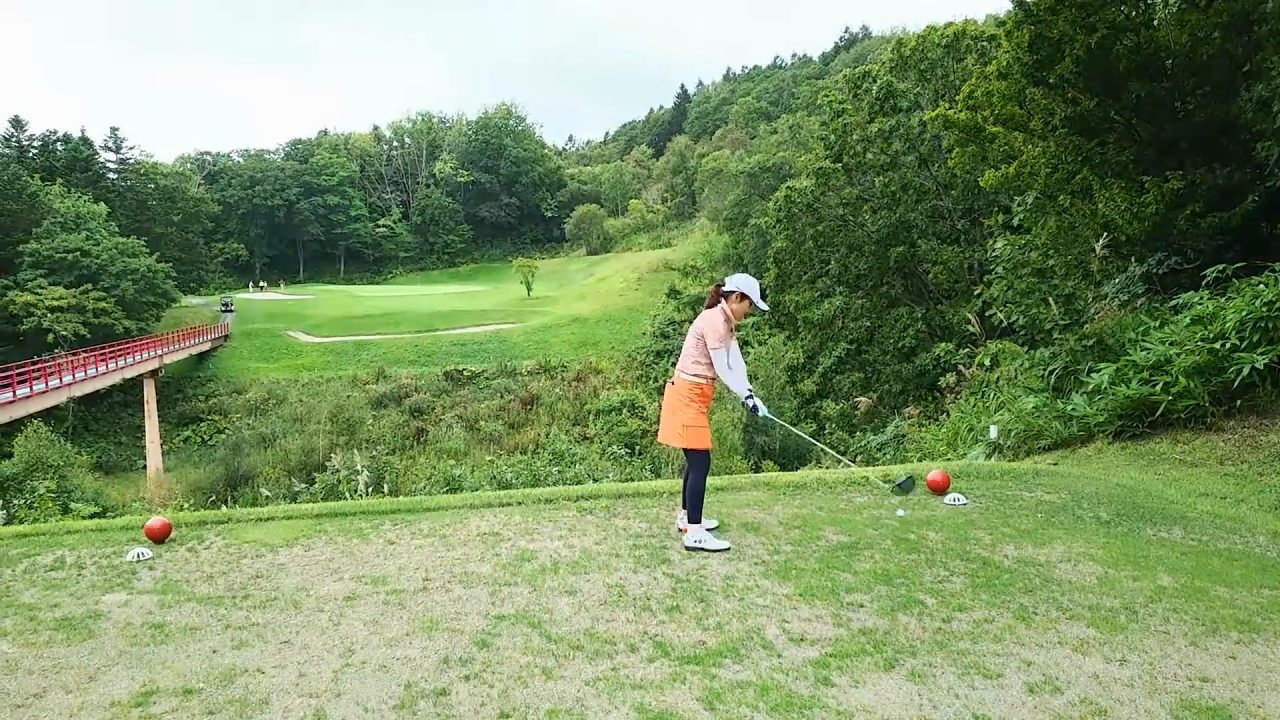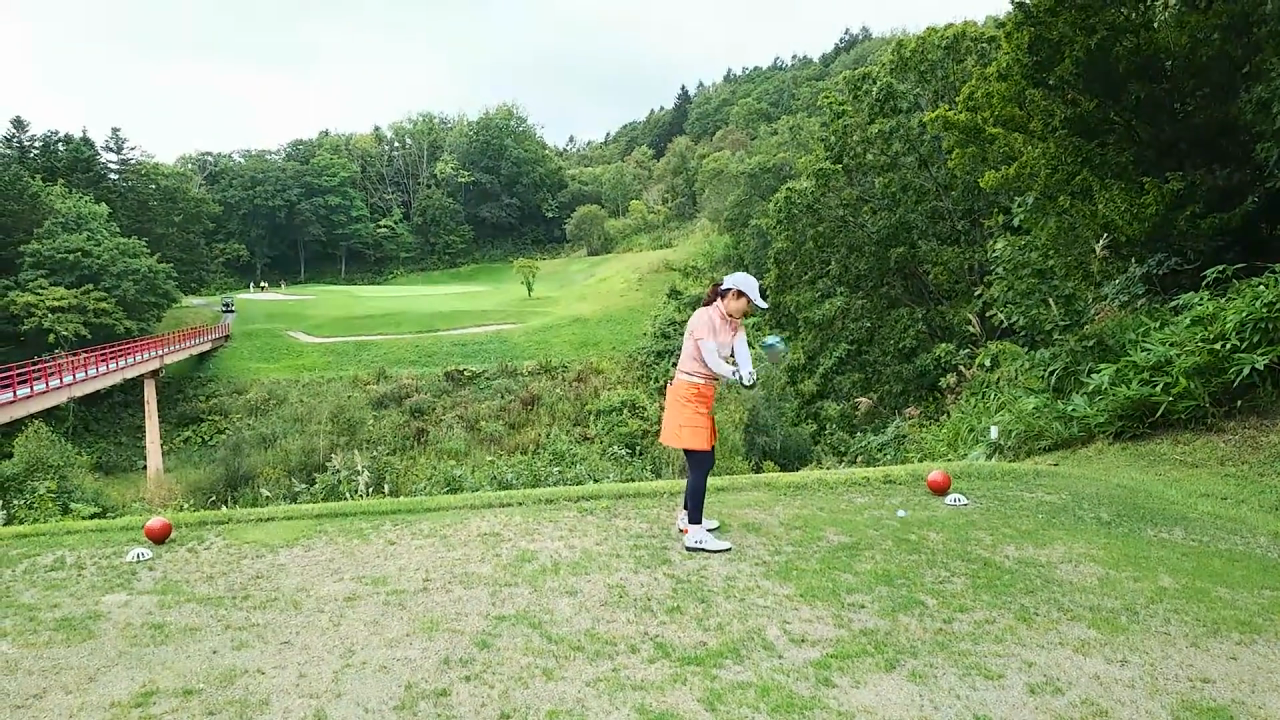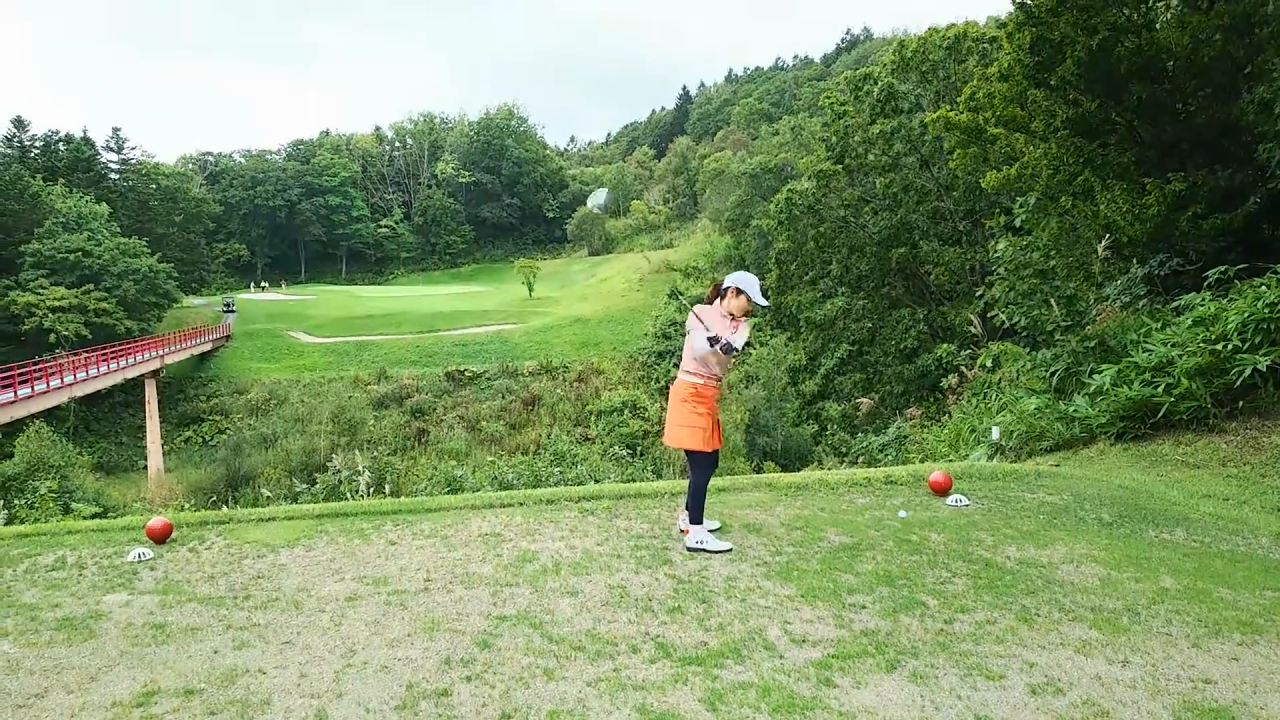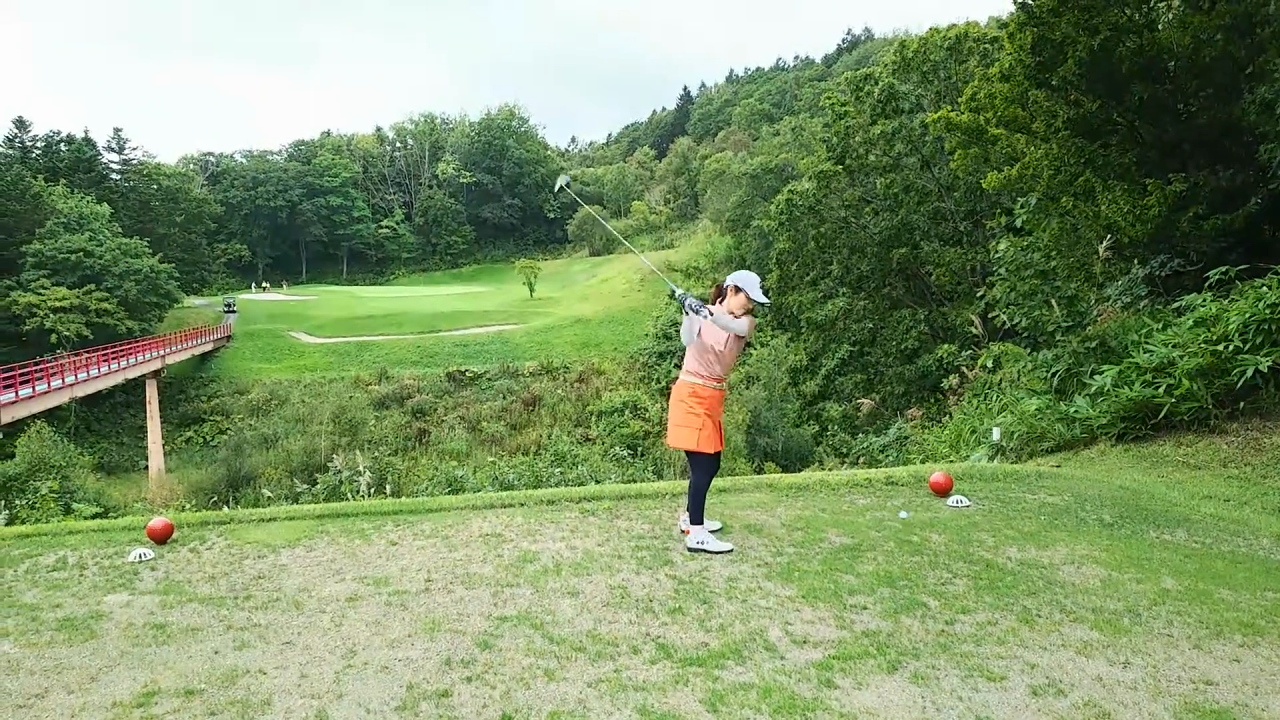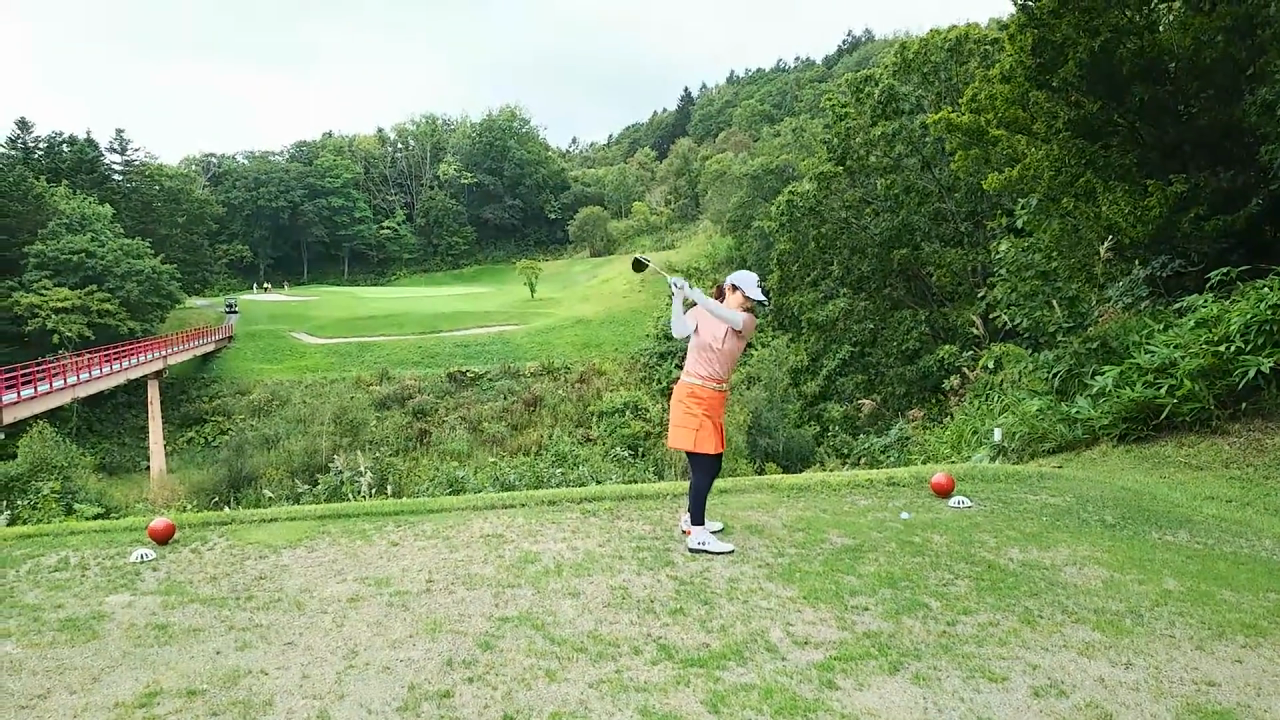
dt=0.1s
person 1, frame 1
left shoulder: (726, 321)
right shoulder: (712, 320)
left elbow: (735, 358)
right elbow: (720, 367)
left wrist: (748, 393)
right wrist: (745, 395)
left hip: (696, 395)
right hip: (688, 393)
left knee: (698, 459)
right knee: (699, 463)
left ankle: (687, 515)
right ankle: (693, 533)
person 1, frame 2
left shoulder: (734, 324)
right shoulder: (704, 316)
left elbow: (742, 352)
right elbow: (710, 360)
left wrist: (747, 373)
right wrist: (734, 373)
left hip: (700, 396)
right hip: (688, 394)
left knee: (704, 460)
right knee: (700, 463)
left ankle: (688, 516)
right ankle: (694, 533)
person 1, frame 3
left shoulder: (741, 324)
right shoulder: (701, 311)
left elbow: (738, 341)
right elbow: (698, 350)
left wrist: (728, 343)
right wrist: (707, 340)
left hip: (710, 397)
right hip: (690, 394)
left knee: (709, 462)
right knee: (701, 464)
left ankle: (689, 517)
right ankle: (695, 534)
person 1, frame 4
left shoulder: (746, 322)
right shoulder: (702, 310)
left elbow: (734, 327)
right elbow: (687, 340)
left wrist: (705, 312)
right wrist: (689, 313)
left hip: (714, 397)
right hip: (691, 394)
left knee: (711, 463)
right knee: (701, 465)
left ankle: (690, 517)
right ankle: (696, 534)
person 1, frame 5
left shoulder: (748, 322)
right shoulder: (700, 313)
left elbow: (725, 315)
right elbow: (679, 332)
left wrist: (692, 293)
right wrist: (679, 297)
left hip: (717, 398)
right hip: (692, 395)
left knee: (713, 465)
right knee: (702, 466)
left ankle: (692, 518)
right ankle: (697, 535)
